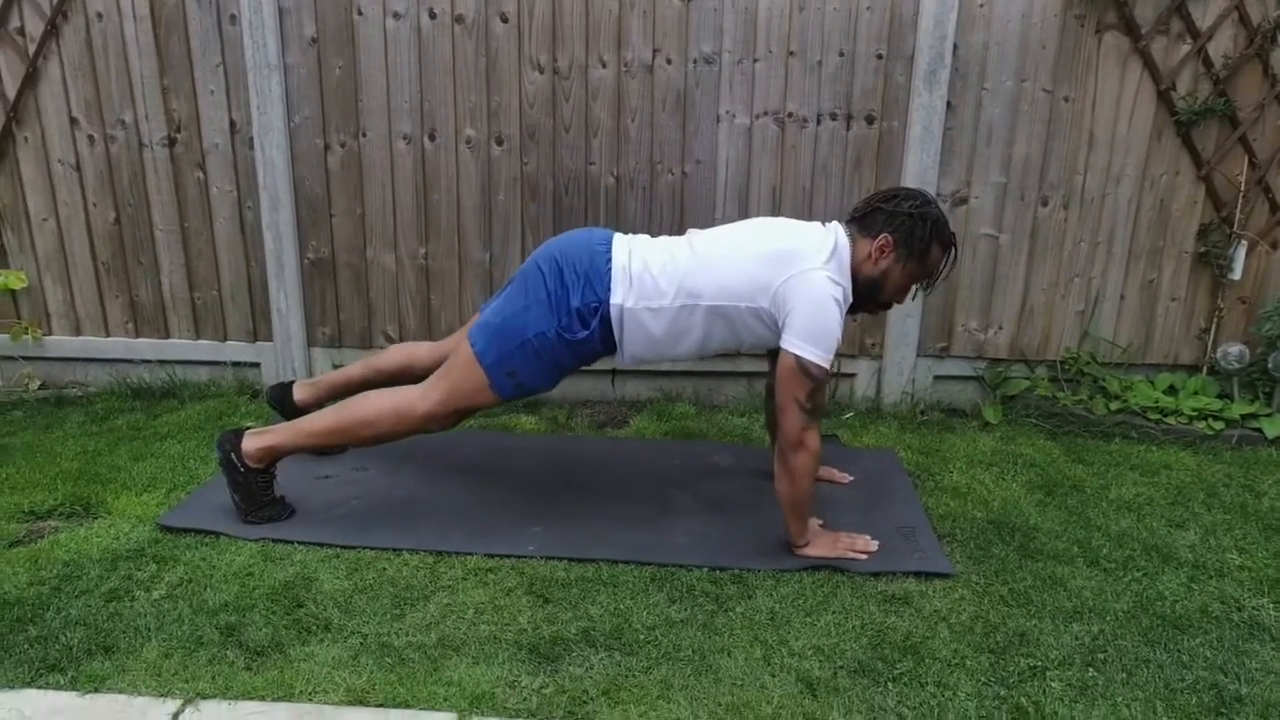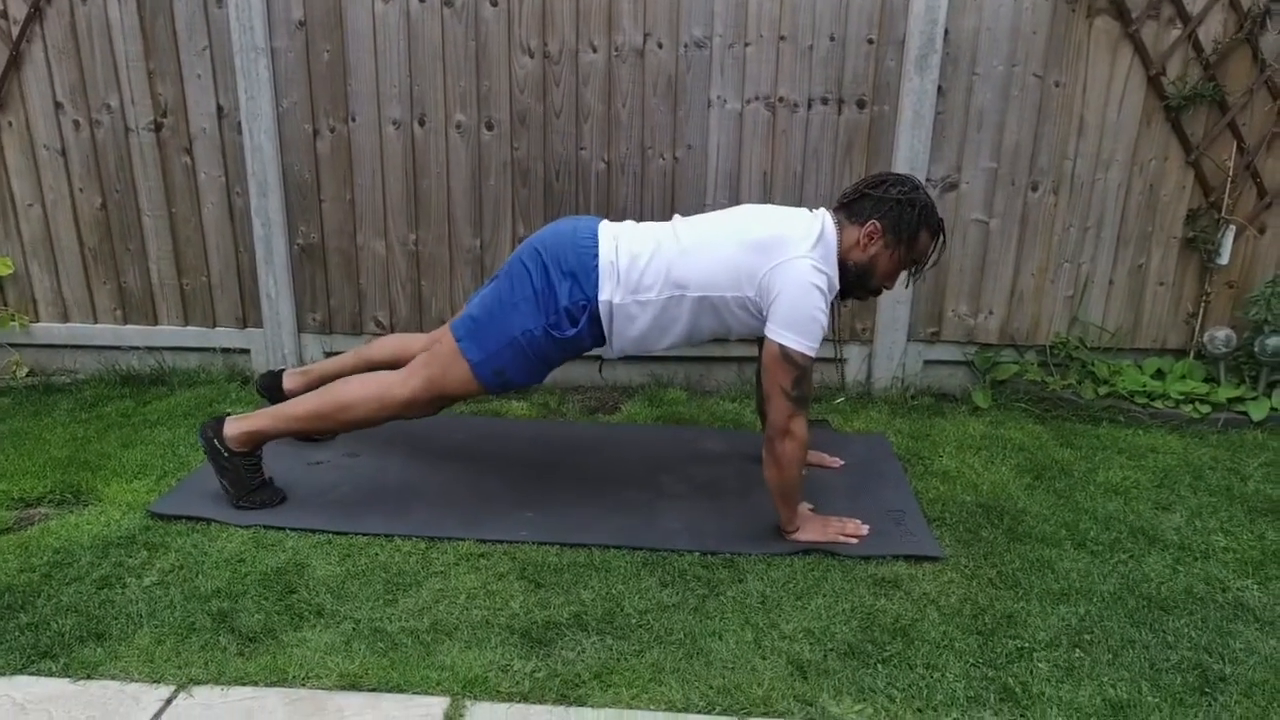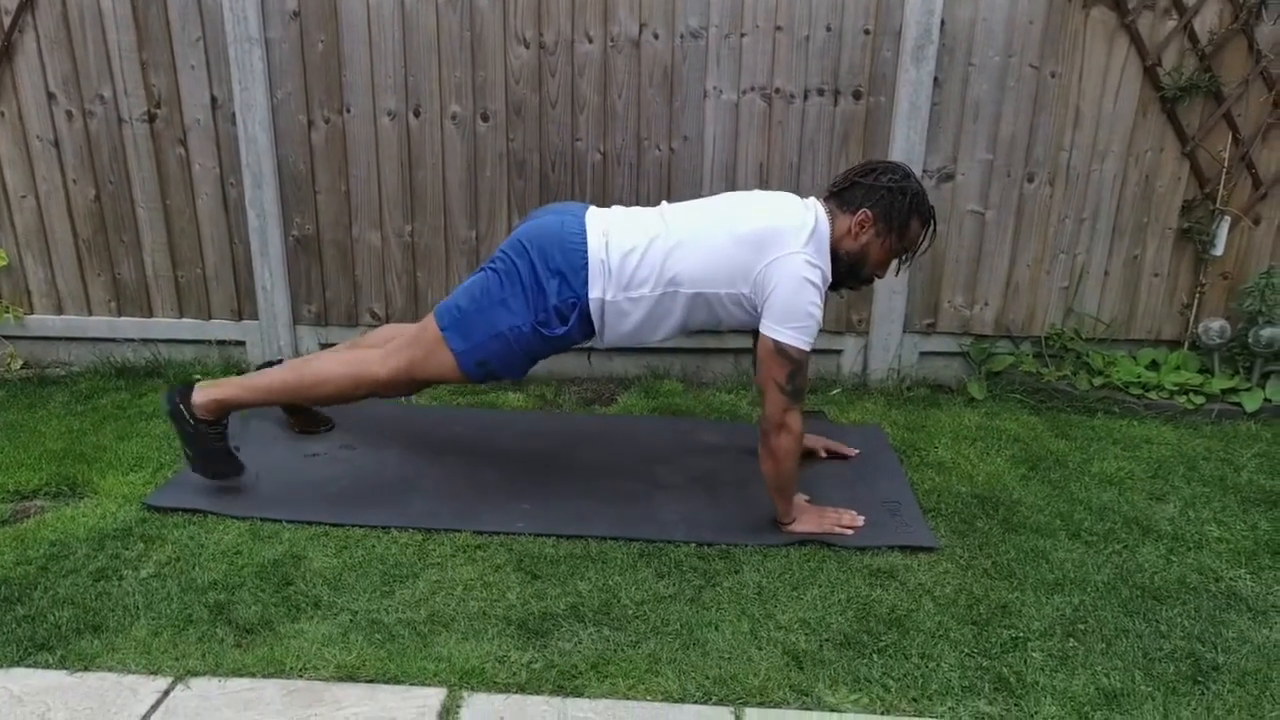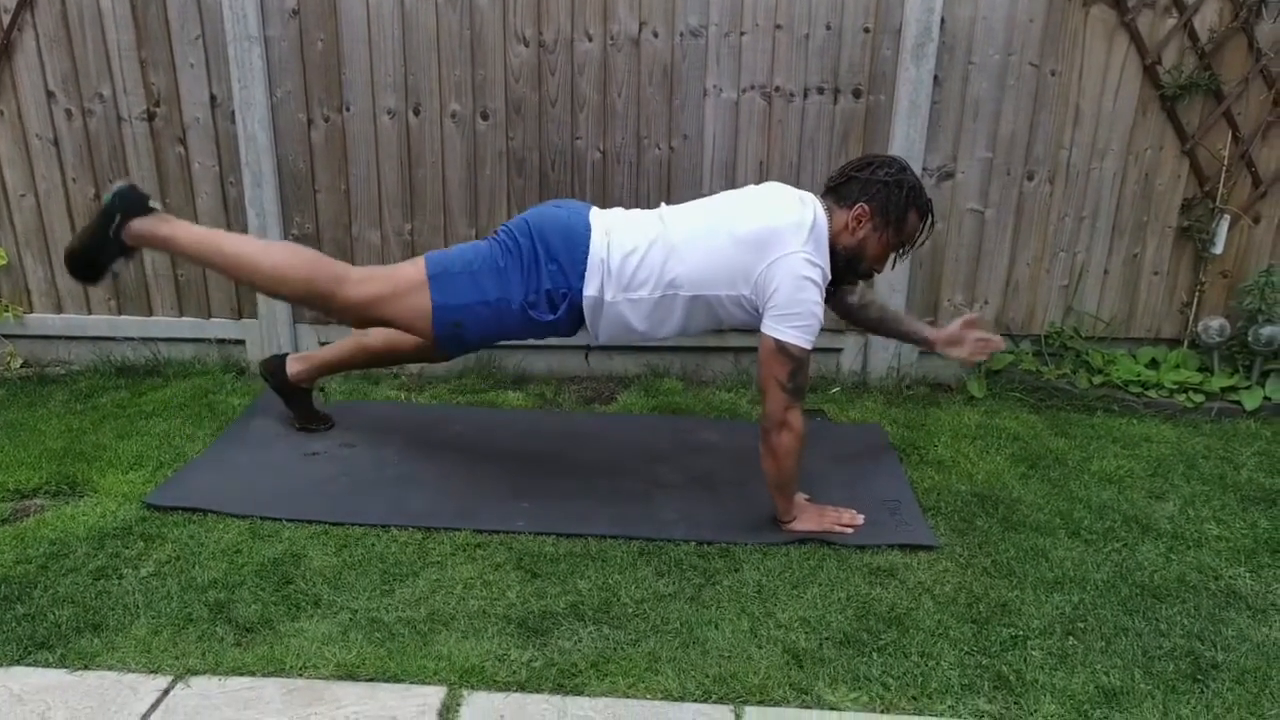
dt=0.3s
person 1, frame 1
left shoulder: (810, 248)
right shoulder: (822, 291)
left elbow: (779, 389)
right elbow: (797, 430)
left wrist: (795, 460)
right wrist: (804, 536)
left hip: (586, 266)
right hip: (582, 297)
left knee: (446, 357)
right knee: (436, 402)
left ankle: (304, 394)
right ankle: (256, 450)
person 1, frame 2
left shoulder: (800, 233)
right shoulder: (807, 281)
right elbow: (785, 414)
left wrist: (785, 446)
right wrist: (794, 518)
left hip: (578, 254)
right hip: (574, 289)
left knee: (438, 350)
right knee: (423, 386)
left ankle: (293, 381)
right ankle: (239, 433)
person 1, frame 3
left shoulder: (791, 218)
right shoulder: (800, 273)
right elbow: (779, 410)
left wrist: (797, 437)
right wrist: (791, 511)
left hip: (567, 241)
right hip: (564, 286)
left knee: (424, 342)
right knee: (403, 366)
left ankle: (282, 376)
right ankle: (210, 402)
person 1, frame 4
left shoulder: (793, 208)
right shoulder: (798, 273)
left elbow: (837, 289)
right elbow: (781, 413)
left wrist: (926, 334)
right wrist: (791, 511)
left hip: (562, 242)
right hip: (555, 278)
left knee: (425, 335)
right knee: (351, 295)
left ankle: (295, 373)
right ankle: (144, 225)
